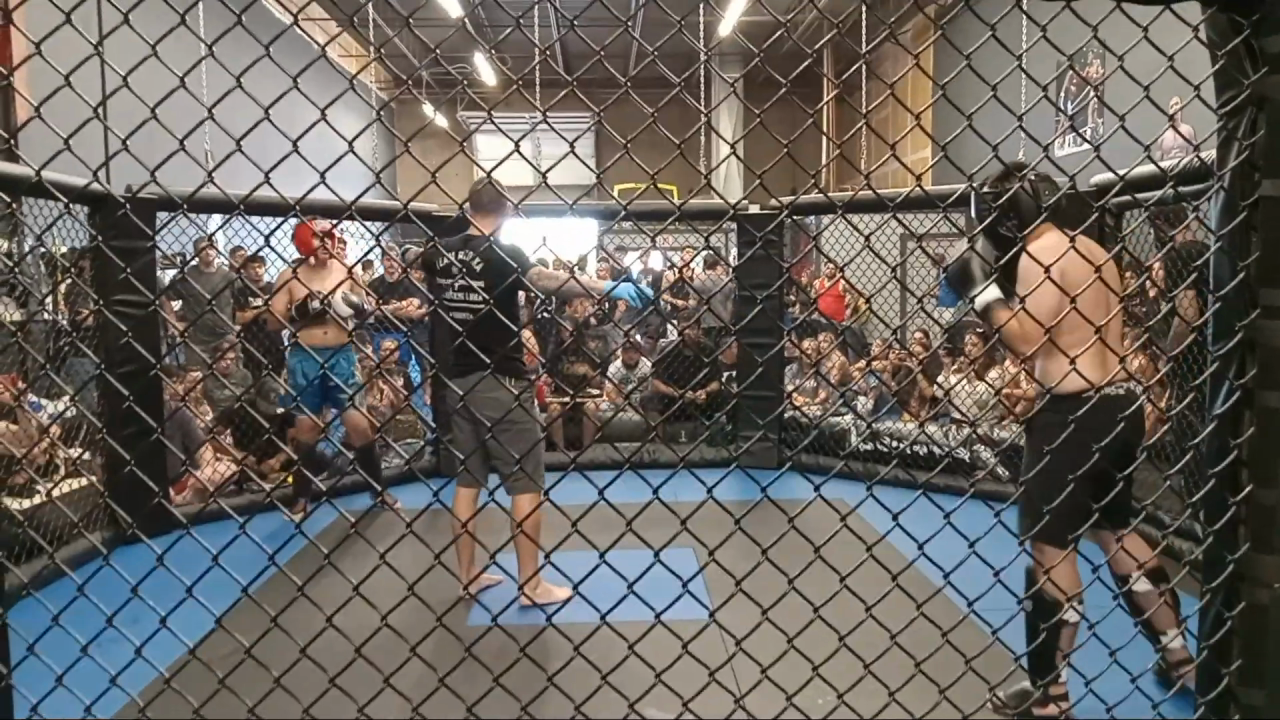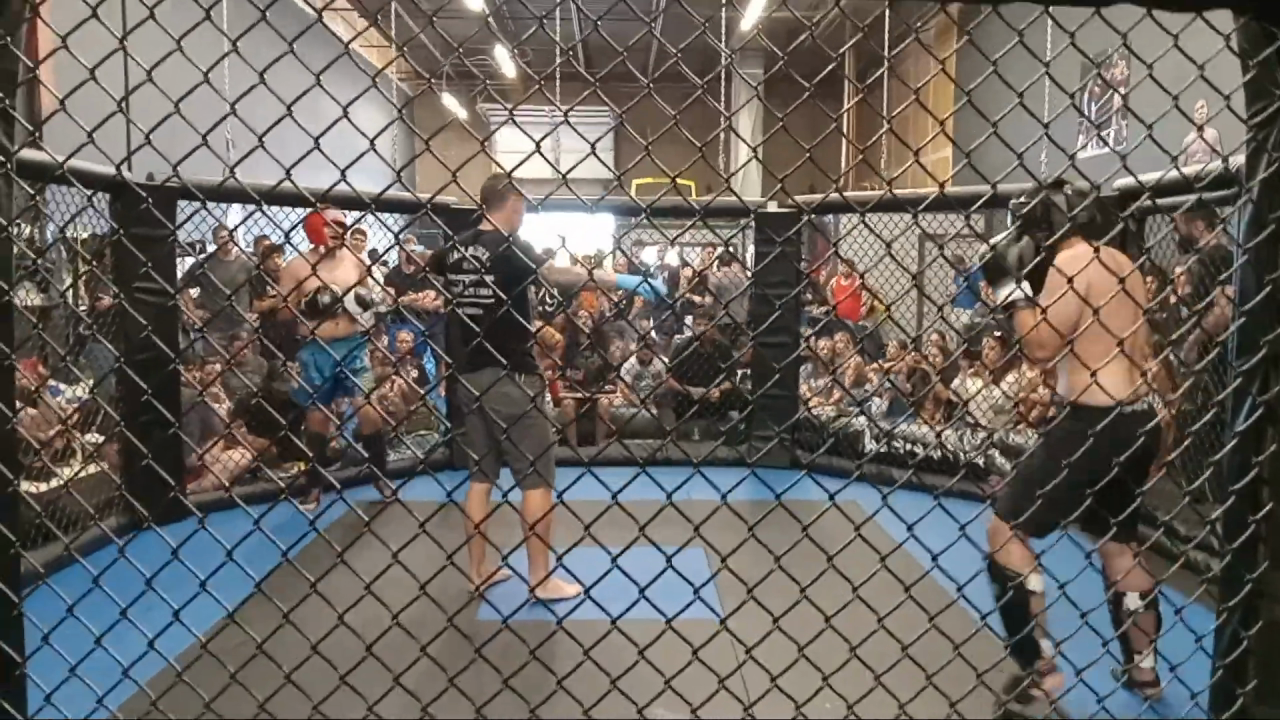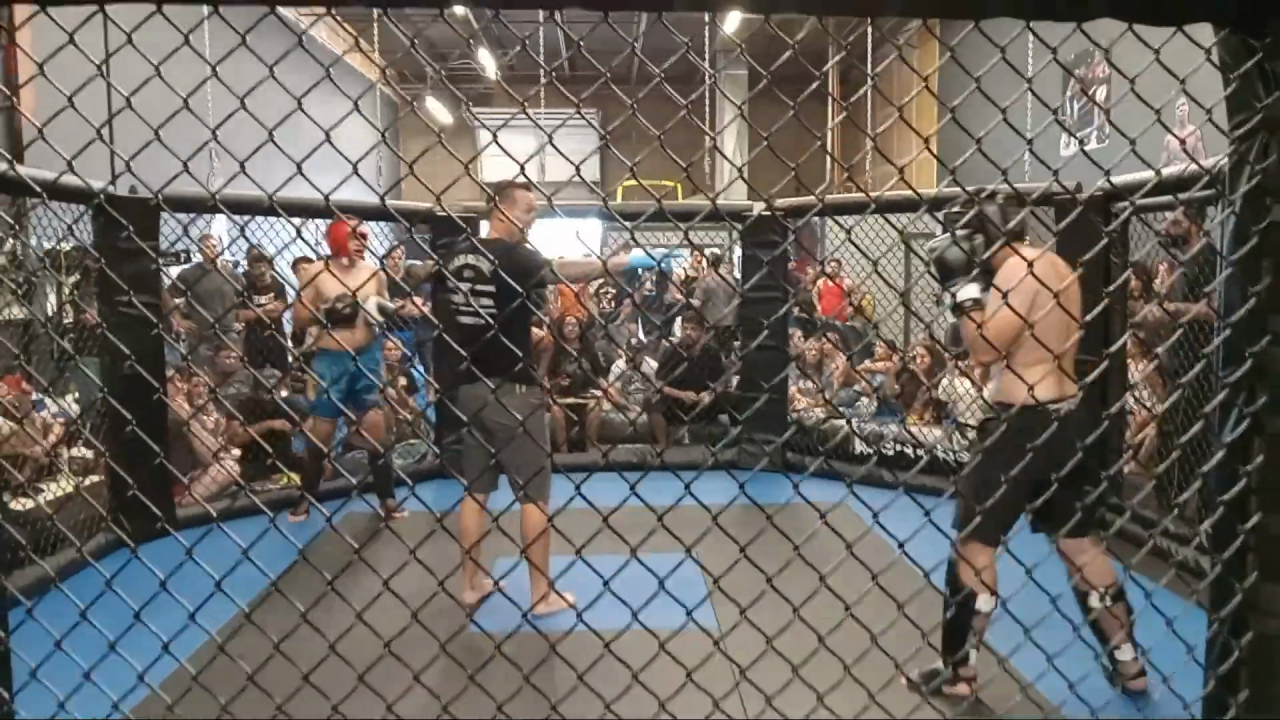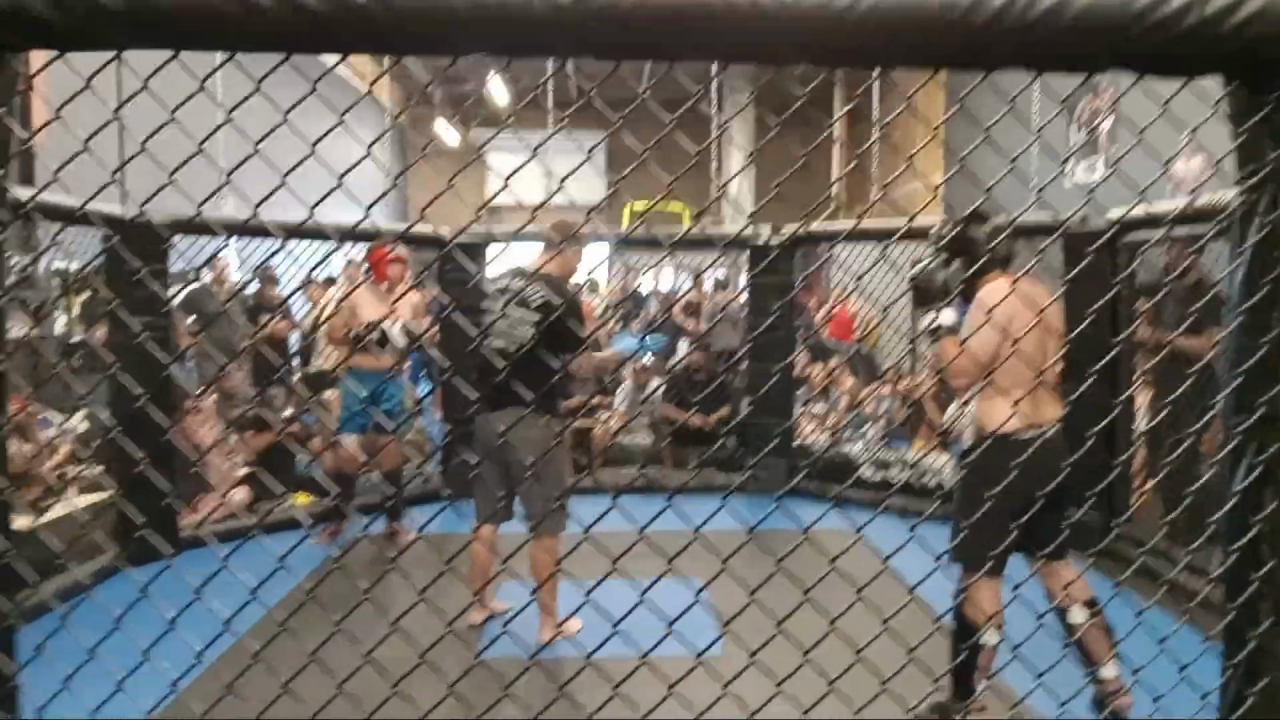
dt=0.4s
person 1, frame 1
left shoulder: (1040, 252)
right shoulder: (1093, 250)
left elbow: (1028, 341)
left wrist: (983, 291)
right wrist: (1002, 284)
left hip: (1074, 413)
right hip: (1120, 405)
left knee: (1050, 547)
right knee: (1115, 530)
right ankle: (1176, 653)
person 1, frame 2
left shoulder: (1069, 261)
right shoulder: (1119, 263)
left elbow: (1041, 347)
left wrist: (1012, 285)
right wrist: (1032, 284)
left hip: (1094, 422)
right hip: (1134, 419)
left knee: (1006, 525)
right knee: (1119, 542)
left ankle: (1037, 666)
right ankle: (1143, 668)
person 1, frame 3
left shoulder: (1018, 269)
right shoulder: (1057, 267)
left elbow: (987, 348)
left wrist: (963, 285)
right wrist: (975, 284)
left hip: (1023, 423)
right hip: (1065, 420)
left knee: (974, 543)
right knee: (1078, 541)
left ankle: (957, 672)
right ankle: (1128, 664)
person 1, frame 4
left shoulder: (993, 295)
right shoulder: (1042, 294)
left elbow: (961, 374)
left wrist: (943, 312)
right wrist: (956, 312)
left hip: (1006, 451)
right hip: (1049, 444)
left knee: (980, 574)
right knee: (1057, 563)
person 2, frame 1
left shoulder: (442, 253)
right shoulder: (502, 255)
left elbow: (416, 260)
right elbow: (547, 280)
left wrist: (417, 254)
right wrist: (611, 288)
left hip: (459, 381)
right hip: (501, 382)
left knee: (467, 480)
right knee: (526, 482)
left ankle: (468, 574)
right ankle: (532, 583)
person 2, frame 2
left shoulder: (456, 249)
right shoulder: (510, 249)
left elbow: (428, 261)
right elbow: (557, 276)
right wrist: (622, 280)
left hip: (472, 376)
right hip: (511, 377)
left knee: (480, 475)
right knee: (536, 478)
left ankle: (479, 570)
right ankle: (542, 578)
person 2, frame 3
left shoulder: (453, 257)
right shoulder: (513, 258)
left elbow: (434, 290)
right elbow: (567, 270)
right wrist: (633, 259)
left hip: (469, 387)
right hip: (511, 389)
left knee: (475, 489)
right knee: (533, 492)
left ankle: (472, 583)
right ankle: (542, 593)
person 2, frame 4
left shoulder: (498, 284)
right shoulder: (563, 299)
right elbow: (580, 368)
right wrist: (619, 352)
left hip: (490, 412)
right hip: (534, 418)
left knee: (488, 516)
right knee: (546, 524)
left ankle: (479, 605)
right ankle: (549, 621)
person 3, frame 1
left shoulder: (1177, 256)
right shoulder: (1208, 252)
left elbow: (1188, 312)
left wrist: (1169, 356)
left hip: (1192, 360)
right hip: (1214, 356)
left knee: (1188, 435)
right knee: (1205, 431)
left ankle: (1198, 500)
right ankle: (1200, 496)
person 3, frame 2
left shoulder: (1210, 259)
right shoulder: (1216, 258)
left elbow: (1228, 308)
left wrist: (1194, 342)
left hip: (1211, 365)
right hip: (1207, 363)
left knee: (1204, 438)
right knee: (1206, 434)
left ankle: (1217, 505)
right ankle: (1212, 499)
person 3, frame 3
left shoulder: (1207, 258)
right shoulder: (1178, 263)
left elbow: (1215, 308)
left wrist: (1170, 310)
right wrist: (1157, 314)
left hip: (1197, 363)
right hip: (1178, 362)
left knee: (1181, 436)
right knee: (1189, 437)
left ankle: (1186, 509)
right ankle: (1192, 506)
person 3, frame 4
left shoulder: (1207, 296)
right shoulder: (1164, 290)
left elbow: (1211, 347)
left wrist: (1162, 338)
left hip: (1192, 396)
right hip: (1166, 392)
left knee: (1174, 470)
right knee: (1160, 467)
left ankle: (1182, 541)
right ankle: (1206, 517)
person 4, frame 1
left shoulder: (348, 272)
right shoulder: (290, 276)
left elbow: (365, 309)
right elbow: (274, 320)
left wrist: (361, 310)
right wrist: (300, 311)
left hip: (343, 355)
right hip: (304, 358)
left knee: (358, 423)
right knee: (305, 429)
left ankle: (378, 488)
right ankle: (302, 494)
person 4, frame 2
left shoulder: (356, 261)
right shoulder: (297, 267)
left elbow: (368, 295)
left wrist: (367, 300)
right wrist: (307, 306)
left hip: (353, 346)
right hip: (316, 350)
left knee: (368, 412)
right knee: (317, 417)
left ankle: (381, 476)
right ankle: (315, 484)
person 4, frame 3
left shoulder: (375, 272)
right shoulder: (316, 273)
left elbow: (383, 308)
right elbow: (299, 316)
left wrist: (386, 311)
right wrist: (328, 312)
left hip: (367, 356)
right hip: (330, 359)
left knee: (375, 425)
right knee: (321, 430)
left ankle: (386, 496)
right ankle: (307, 495)
person 4, frame 4
left shoulder: (412, 299)
right shoulder: (355, 295)
right elbow: (332, 334)
left wrist: (414, 339)
right wrist: (358, 337)
left hip: (393, 380)
right hip: (357, 379)
left knee: (391, 450)
right knee: (348, 450)
left ankle: (394, 518)
right ankle: (338, 516)
